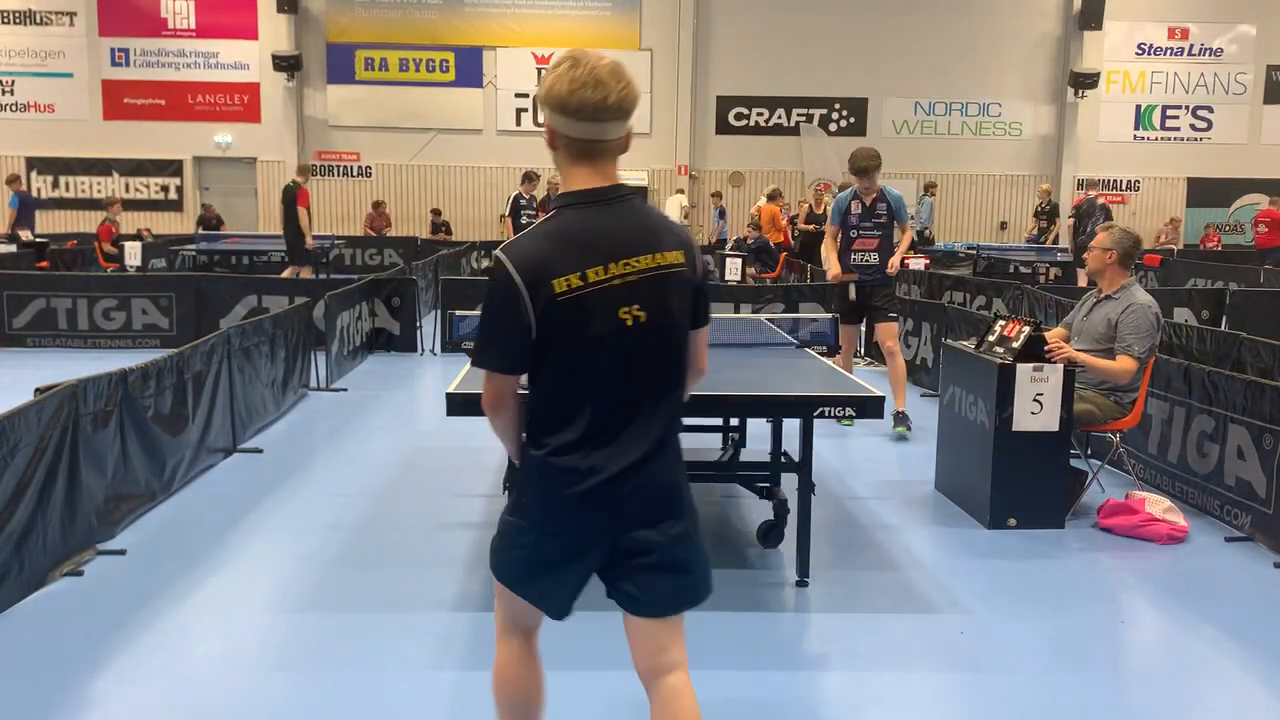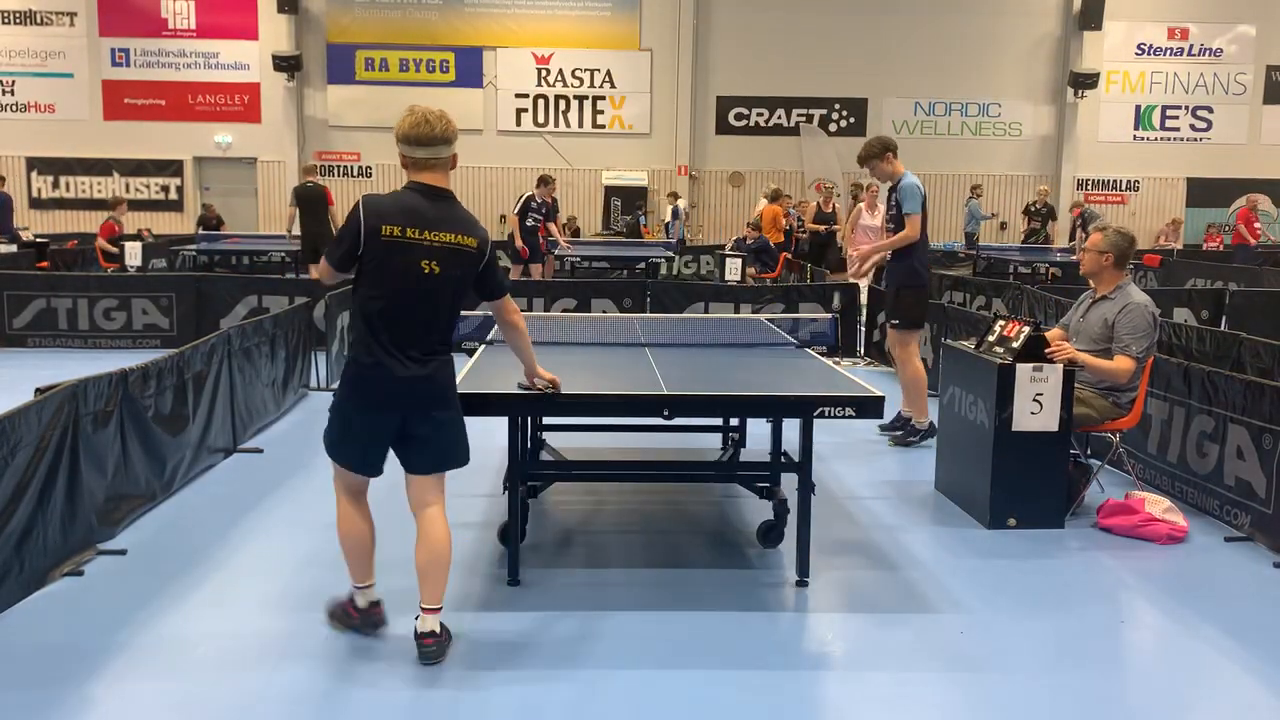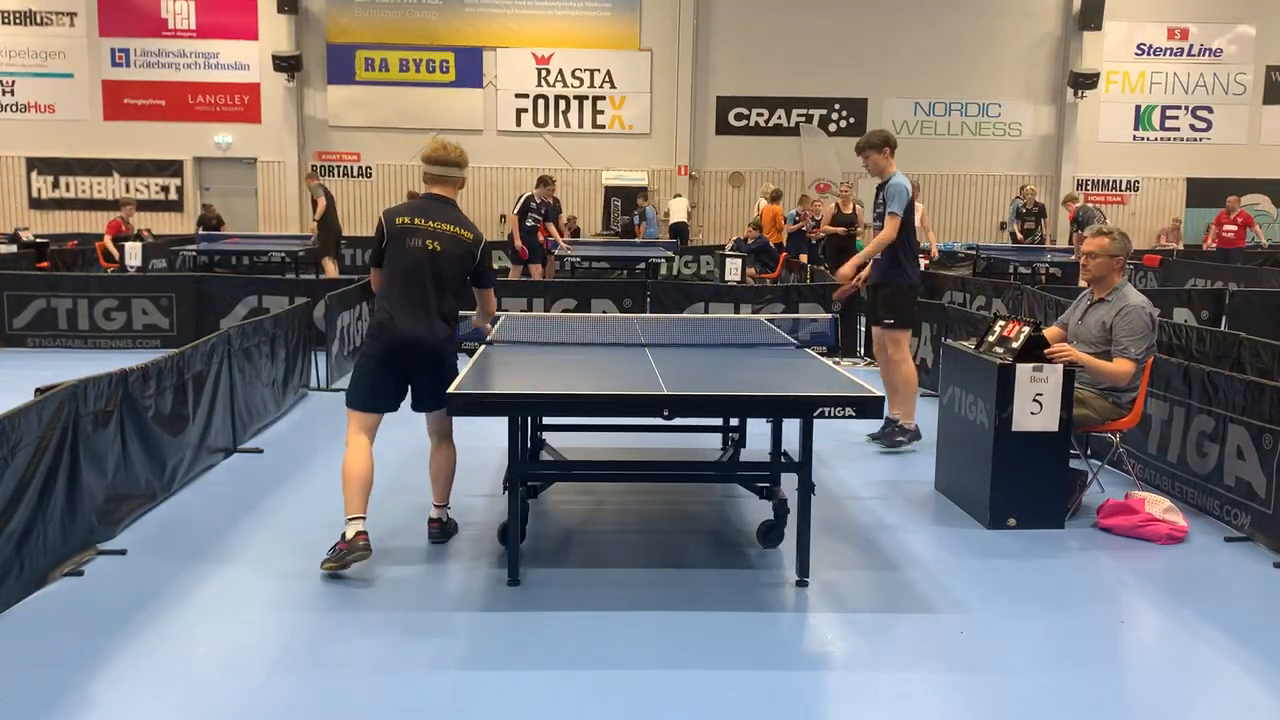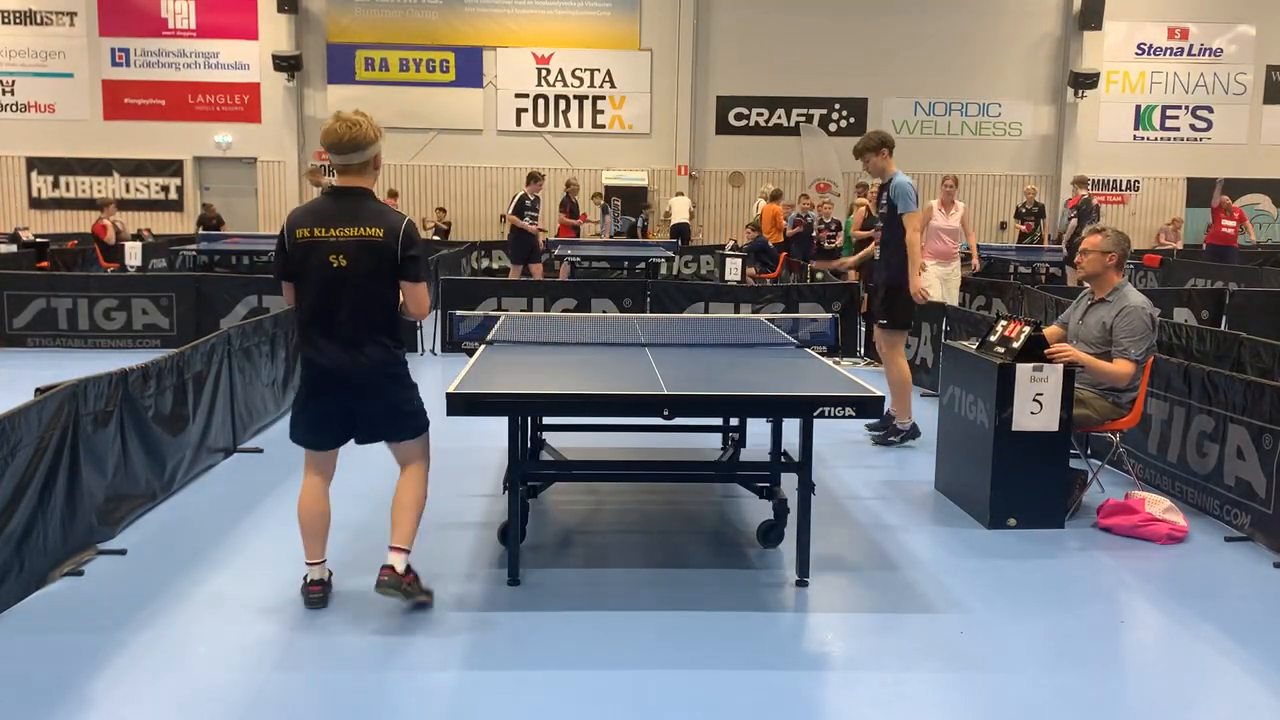
dt=1s
person 1, frame 1
left shoulder: (523, 260)
right shoulder: (675, 242)
left elbow: (498, 399)
right elbow: (695, 366)
left wrist: (522, 456)
left hip: (558, 486)
right hip: (655, 485)
left knee: (516, 626)
right knee: (666, 666)
person 1, frame 2
left shoulder: (371, 211)
right shoulder: (473, 233)
left elbow: (329, 273)
right elbow: (509, 317)
right wrist: (534, 369)
left hip: (369, 381)
right hip: (432, 385)
left knee: (350, 490)
right knee: (429, 504)
left ankle: (363, 602)
right ankle: (430, 624)
person 1, frame 3
left shoulder: (393, 217)
right shoulder: (471, 235)
left elbow: (377, 283)
right elbow: (487, 305)
right wrist: (483, 325)
left hip: (387, 338)
right hip: (437, 344)
left knee: (359, 434)
right knee: (441, 432)
left ankle: (355, 532)
right ankle: (439, 518)
person 1, frame 4
left shoulder: (297, 222)
right shoulder: (397, 225)
left elbow: (290, 297)
right elbow: (418, 309)
left hip: (319, 369)
right hip: (381, 367)
left knee: (317, 472)
right knee: (415, 459)
left ankle: (316, 575)
right ankle: (397, 564)
person 2, frame 1
left shoulder: (894, 198)
right shoulder: (843, 201)
left elbow: (906, 231)
right elbow: (830, 238)
left wrist: (898, 255)
right wrist: (832, 265)
left hip: (882, 283)
right hip: (851, 282)
left knee: (890, 346)
right knee: (847, 347)
left ankle: (900, 412)
person 2, frame 2
left shoulder: (909, 186)
right shoulder: (896, 188)
left elbow: (912, 234)
left wrist: (873, 250)
right wrist: (874, 251)
left hip: (910, 280)
right hip: (901, 279)
left knee: (906, 351)
right knee: (897, 349)
left ankle: (923, 424)
right ankle: (908, 414)
person 2, frame 3
left shoulder: (897, 185)
right shoulder: (882, 186)
left elbow: (889, 235)
left wrist: (855, 262)
right wrist: (868, 269)
left hip: (900, 281)
right hip: (883, 279)
left knee: (897, 351)
right knee: (882, 352)
left ankle: (909, 425)
right ankle: (895, 418)
person 2, frame 4
left shoulder: (901, 185)
right shoulder: (885, 187)
left elbow: (913, 233)
left wrist: (914, 276)
right wrist: (856, 259)
left hip: (898, 281)
right hip: (886, 280)
left knee: (893, 350)
right knee: (884, 347)
left ankle: (905, 425)
right ankle: (896, 414)
person 3, frame 1
left shoulder: (1139, 307)
right shoulder: (1091, 297)
left elbow: (1124, 372)
right elbow: (1059, 335)
left wrist: (1079, 357)
left hip: (1106, 398)
person 3, frame 2
left shoulder: (1135, 307)
right shoulder: (1087, 297)
left elbow: (1122, 372)
right elbow: (1055, 337)
left wrist: (1079, 358)
left hip: (1105, 398)
person 3, frame 3
left shoulder: (1132, 308)
right shoulder: (1086, 297)
left elbow: (1122, 374)
right elbow: (1052, 335)
left wrist: (1081, 358)
left hip: (1105, 400)
right hip: (1071, 386)
person 3, frame 4
left shoulder: (1132, 308)
right shoulder: (1086, 297)
left elbow: (1122, 375)
right elbow: (1052, 333)
left wrist: (1081, 358)
left hip: (1105, 399)
right hip: (1070, 386)
